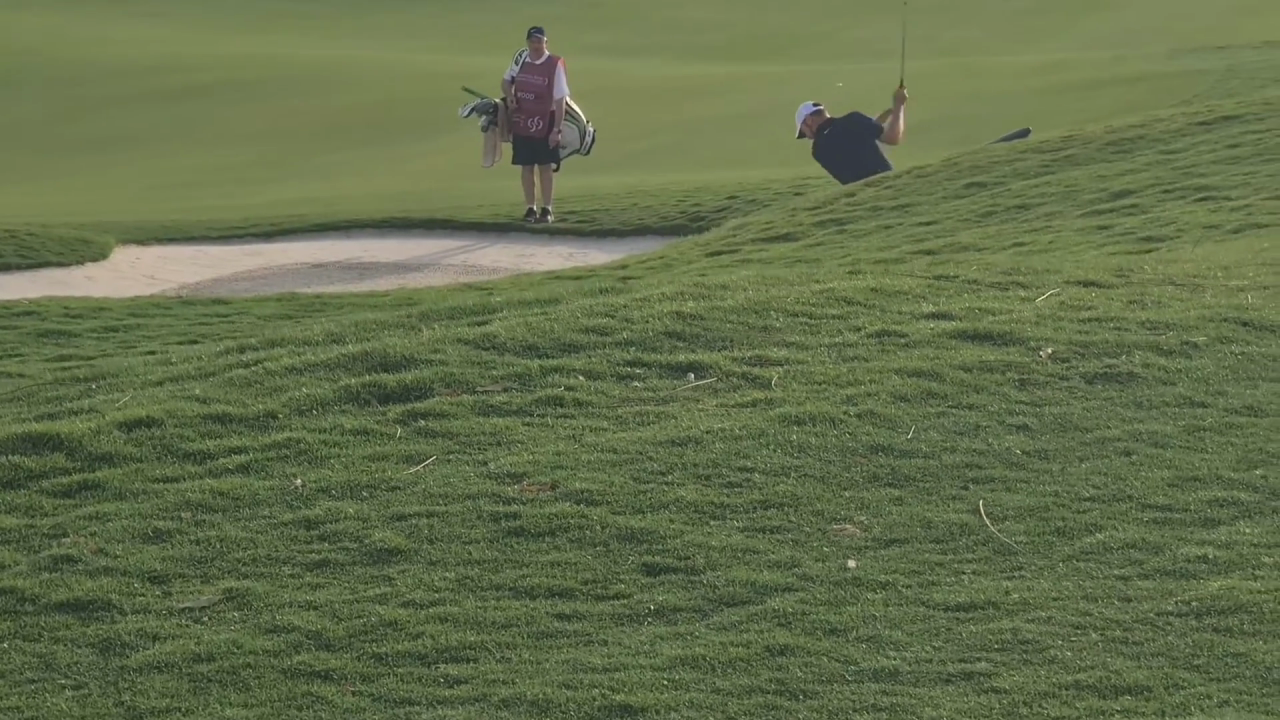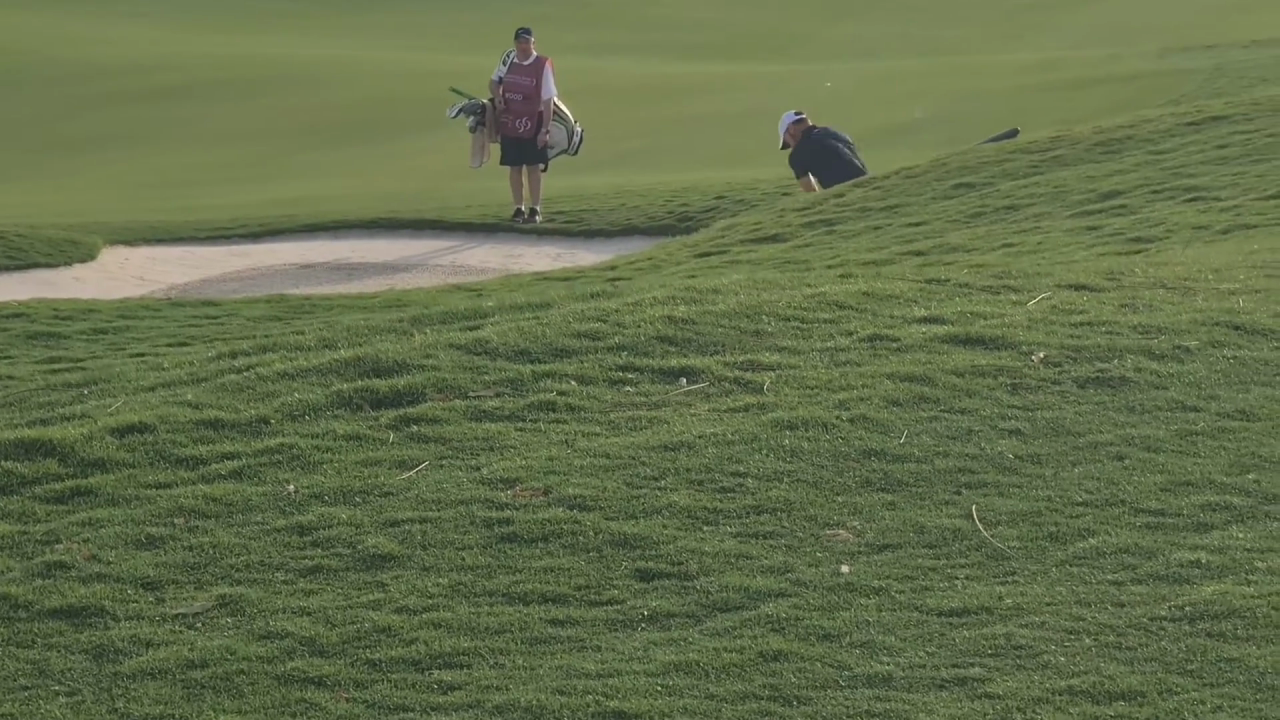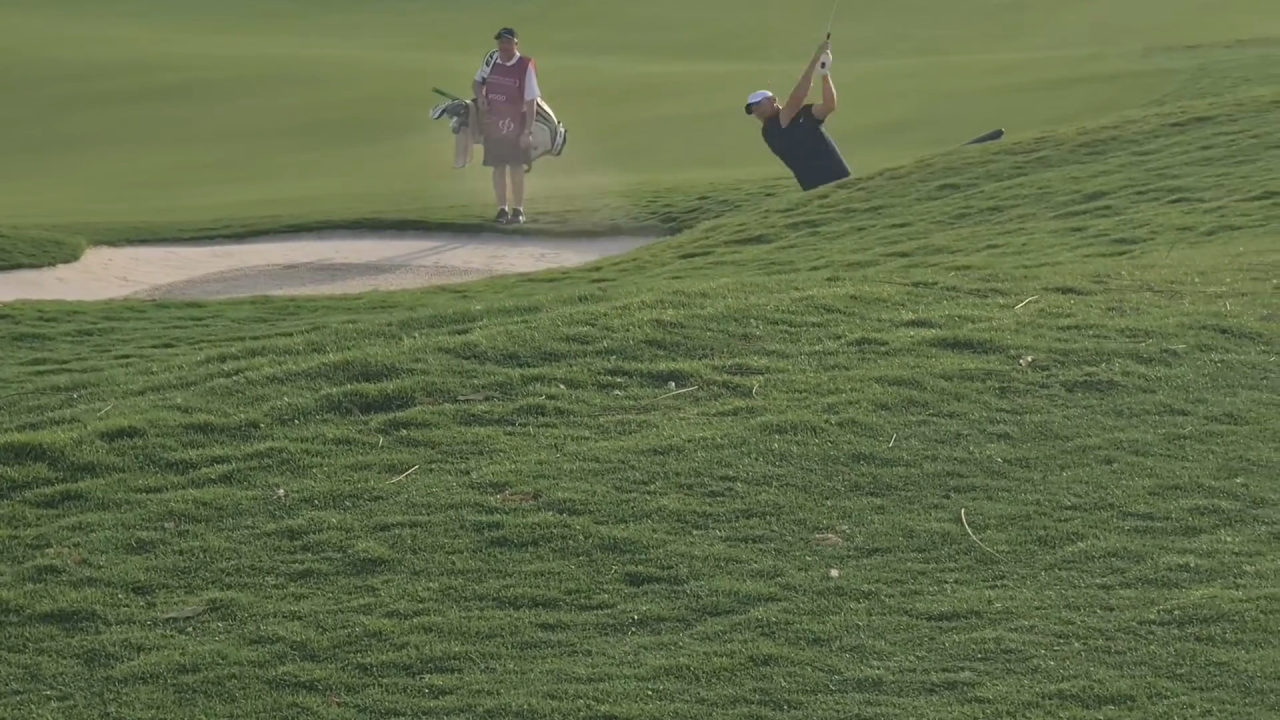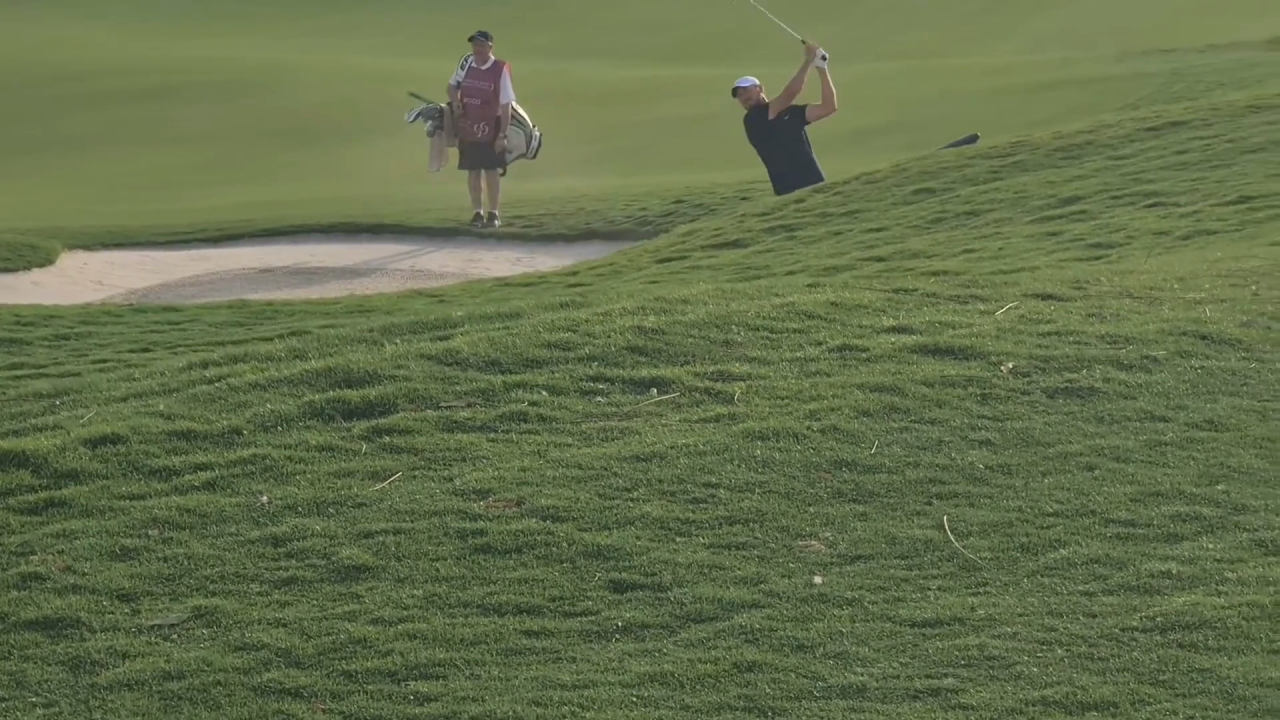
dt=0.3s
person 1, frame 1
left shoulder: (555, 64)
right shoulder: (520, 58)
left elbow: (560, 99)
right elbow: (507, 80)
left wrist: (557, 129)
right wrist: (509, 95)
left hip: (544, 123)
right hip: (521, 121)
left knee: (545, 167)
right knee: (526, 167)
left ankle: (547, 209)
right ankle: (531, 208)
person 1, frame 2
left shoulder: (543, 64)
right shoulder: (508, 58)
left elbow: (548, 100)
right elbow: (494, 81)
left wrist: (545, 130)
right wrist: (497, 96)
left hip: (532, 123)
right hip: (509, 122)
left knee: (533, 167)
right knee: (514, 167)
left ankle: (535, 209)
right ankle: (518, 208)
person 1, frame 3
left shoulder: (526, 65)
right shoulder: (491, 59)
left elbow: (531, 100)
right elbow: (477, 81)
left wrist: (528, 131)
right wrist: (480, 97)
left hip: (515, 124)
right hip: (492, 123)
left knee: (516, 168)
right knee: (497, 168)
left ankle: (518, 210)
right ankle: (502, 209)
person 1, frame 4
left shoulder: (501, 69)
right shoulder: (466, 62)
left elbow: (506, 104)
right elbow: (452, 85)
left wrist: (502, 134)
right wrist: (455, 101)
left hip: (490, 127)
right hip: (467, 127)
left knee: (491, 172)
right knee: (473, 171)
left ankle: (494, 214)
right ankle: (478, 212)
